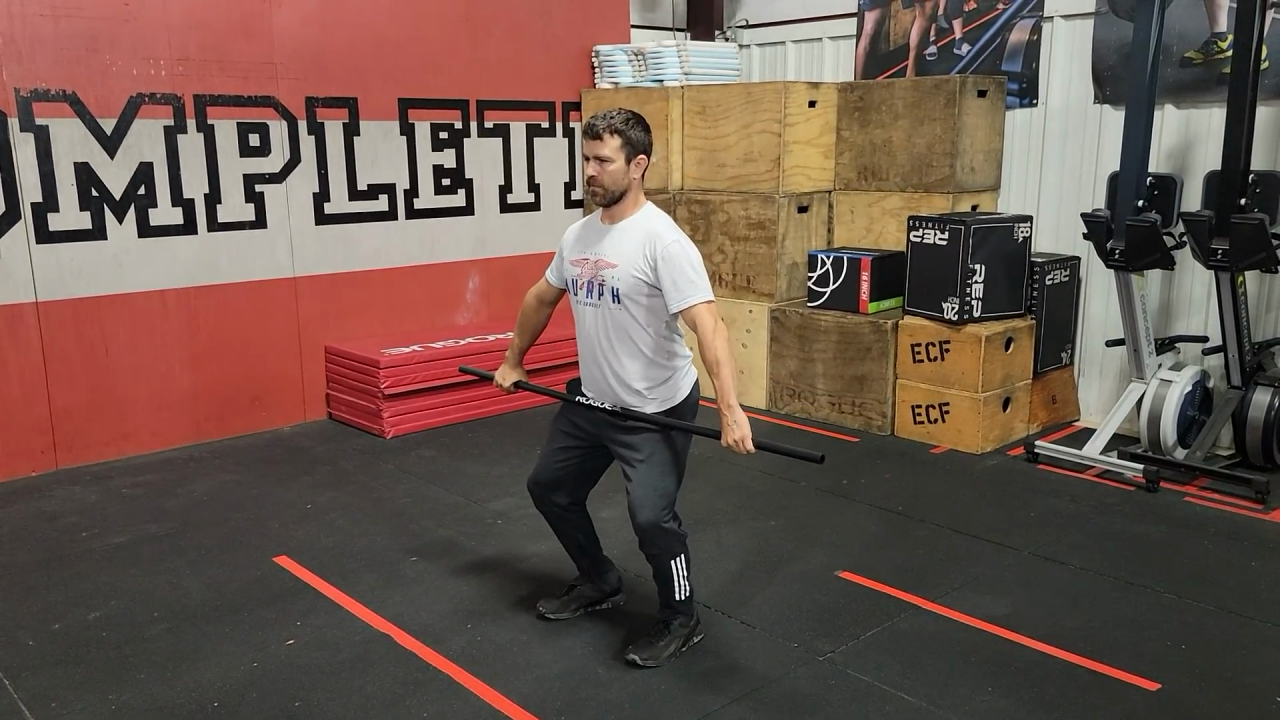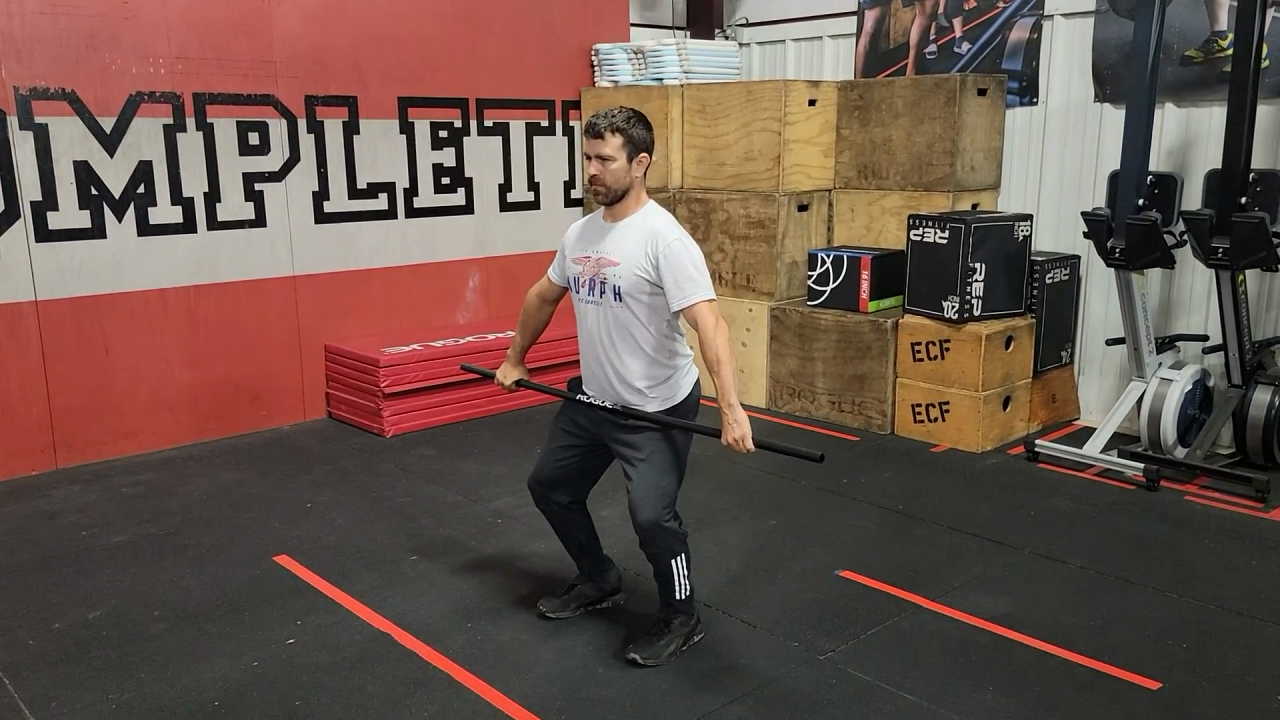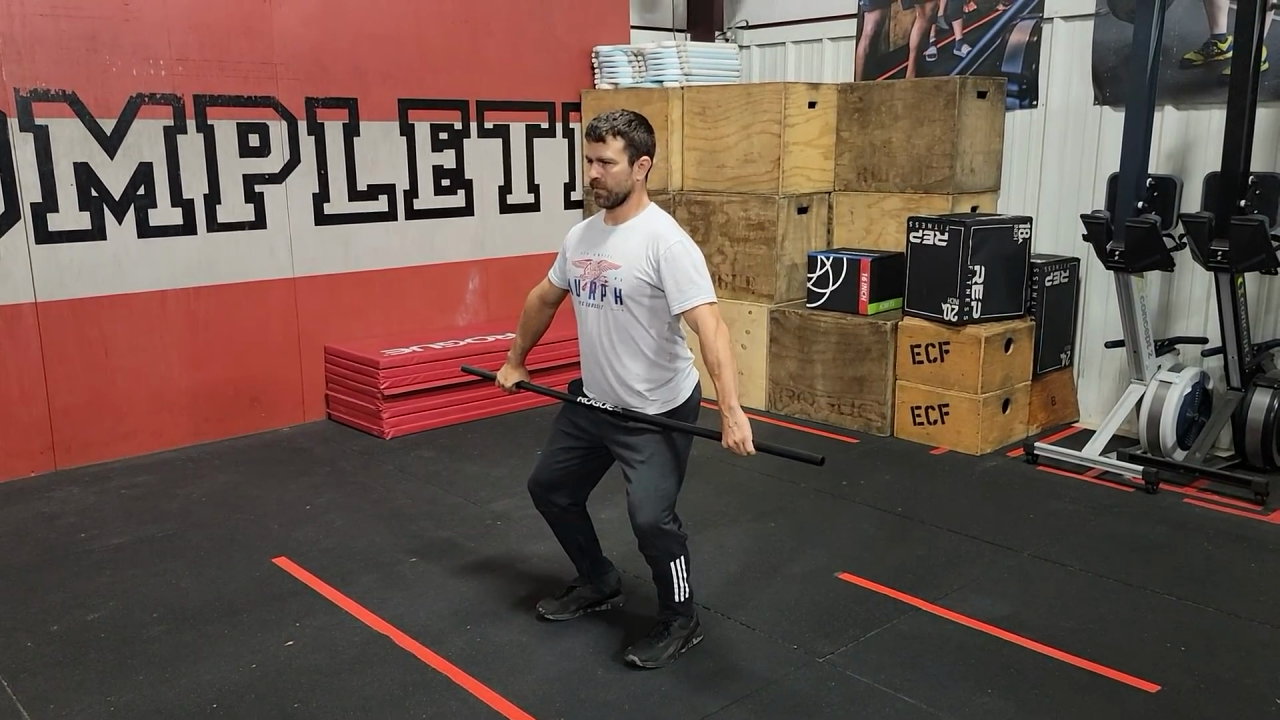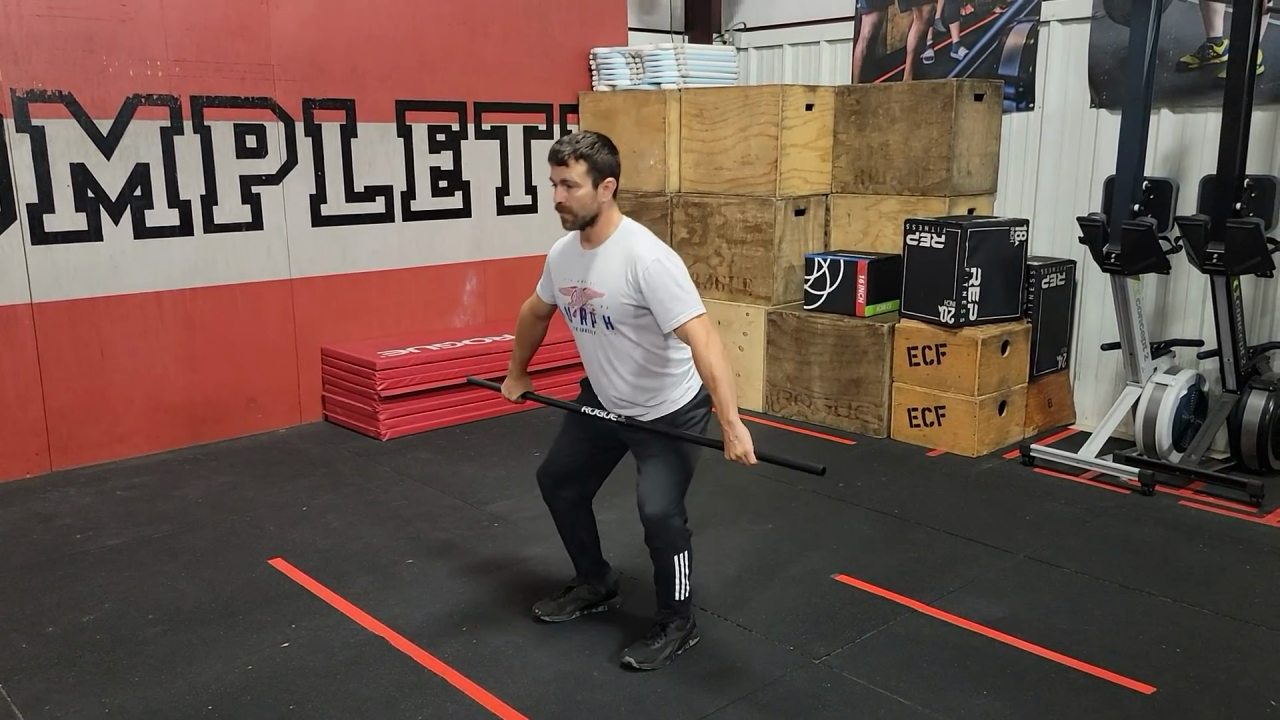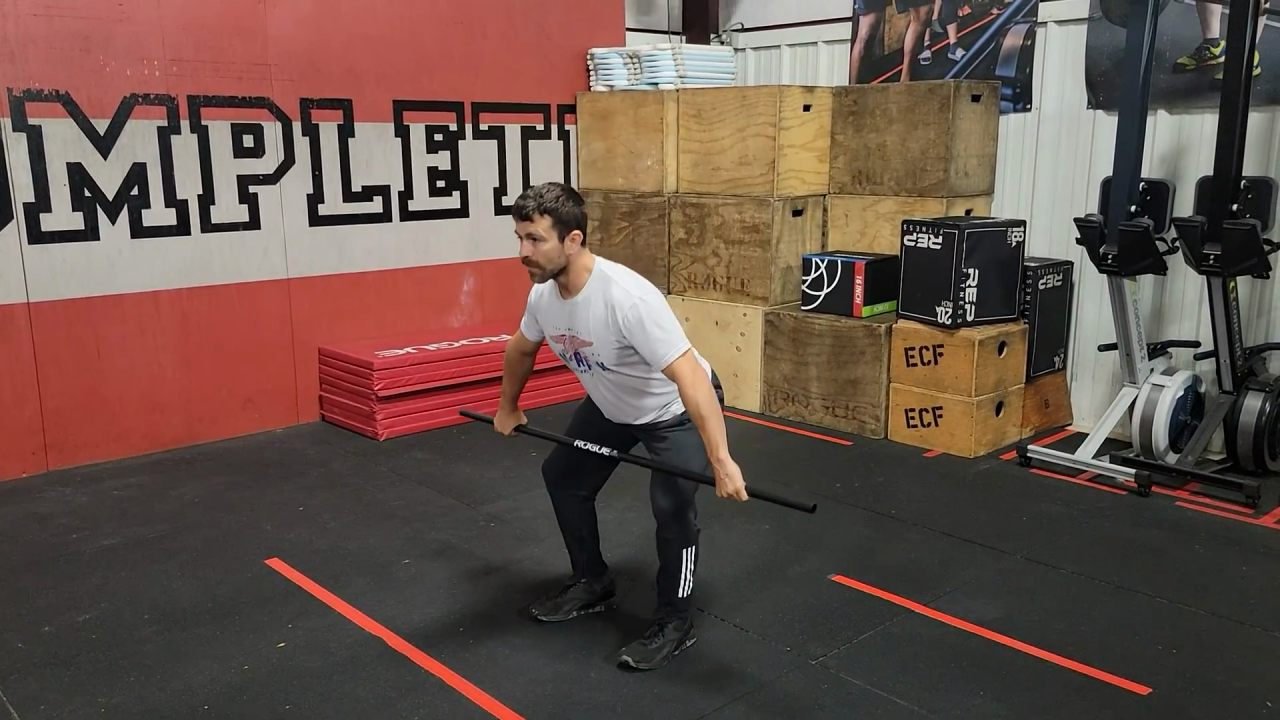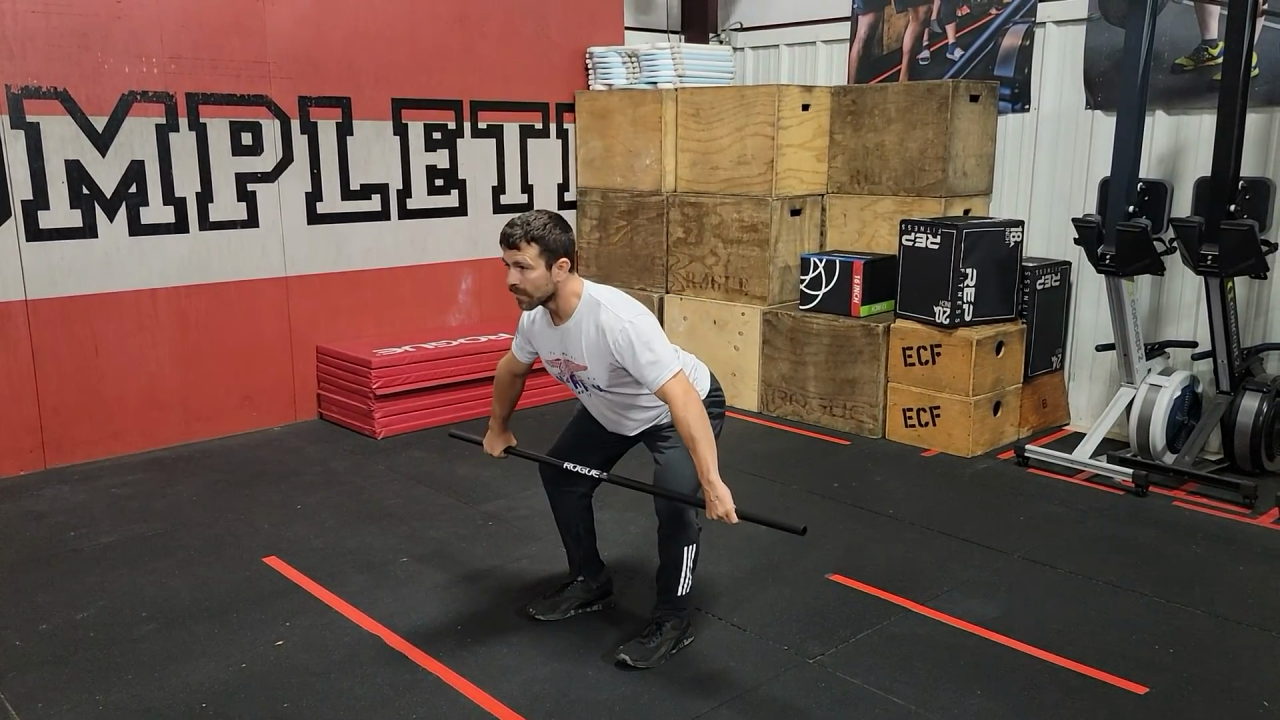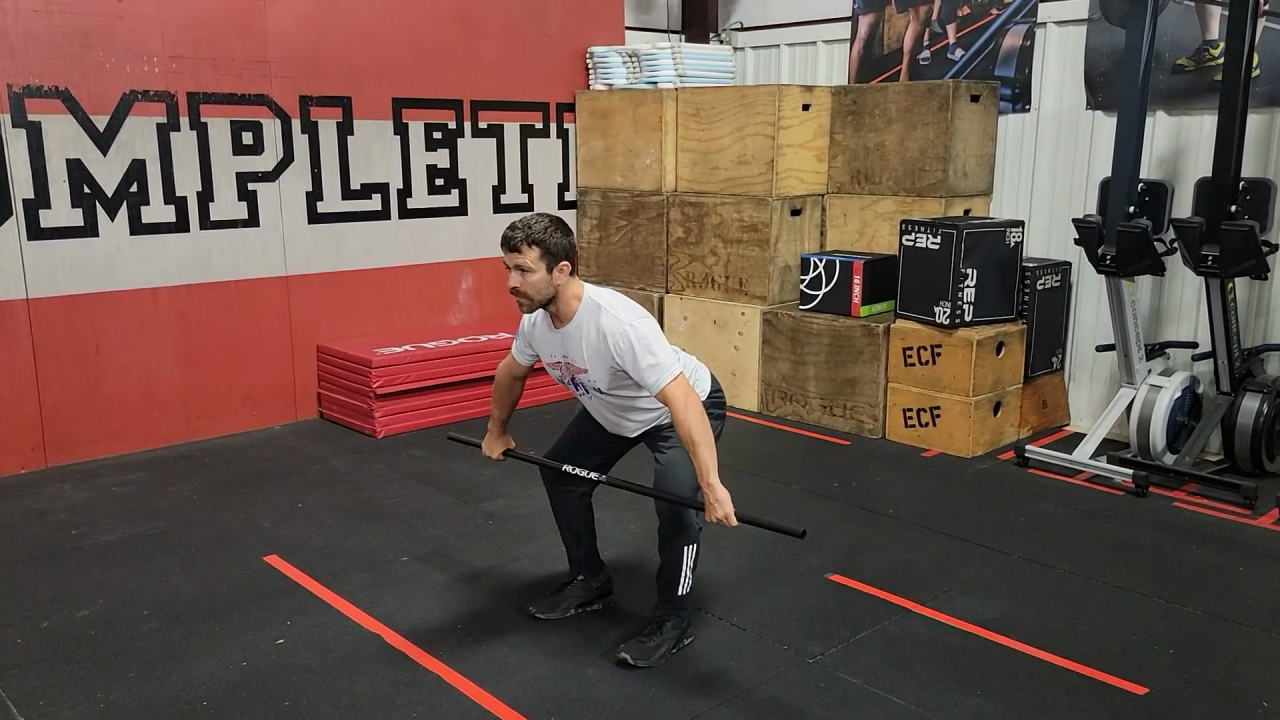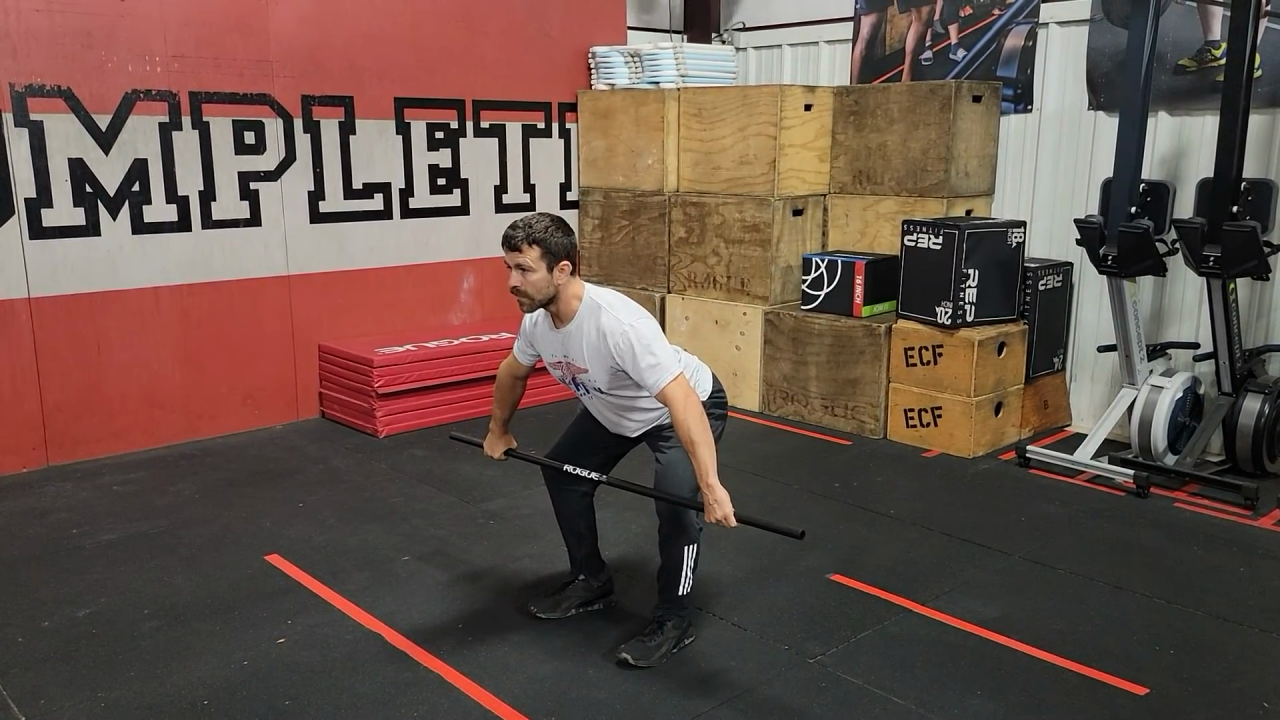
dt=0.4s
person 1, frame 1
left shoulder: (662, 240)
right shoulder: (577, 235)
left elbow: (706, 323)
right elbow: (540, 298)
left wrist: (729, 409)
right wrist: (512, 360)
left hip: (655, 410)
right hip: (591, 399)
left knee: (651, 516)
right knee: (549, 487)
left ankle: (680, 620)
right ankle: (598, 582)
person 1, frame 2
left shoulder: (664, 238)
right shoulder: (580, 233)
left elbow: (707, 322)
right elbow: (543, 296)
left wrist: (731, 408)
right wrist: (515, 359)
left hip: (657, 409)
right hip: (592, 398)
left knee: (652, 515)
right knee: (549, 485)
left ankle: (680, 619)
right ankle: (599, 581)
person 1, frame 3
left shoulder: (666, 241)
right shoulder: (581, 236)
left elbow: (709, 325)
right elbow: (544, 298)
left wrist: (731, 411)
right wrist: (515, 361)
left hip: (657, 412)
right hip: (592, 402)
left knee: (650, 517)
right knee: (549, 488)
left ankle: (680, 621)
right ankle: (598, 584)
person 1, frame 4
left shoulder: (646, 257)
right shoulder: (562, 253)
left elbow: (702, 339)
right elbow: (535, 313)
left wrist: (730, 423)
right wrist: (517, 373)
left hip: (670, 409)
right hip: (603, 401)
left knee: (659, 510)
right knee: (558, 480)
left ankle: (676, 623)
right ankle: (595, 584)
person 1, frame 5
left shoulder: (626, 297)
right shoulder: (543, 295)
left elbow: (690, 377)
right elbow: (521, 348)
left wrist: (720, 460)
right wrist: (507, 406)
left hip: (676, 409)
right hip: (612, 405)
left knee: (672, 503)
right knee: (563, 475)
left ankle: (674, 621)
right ankle: (591, 583)
person 1, frame 6
left shoulder: (617, 319)
right shoulder: (534, 318)
left elbow: (682, 399)
right elbow: (511, 370)
left wrist: (711, 483)
right wrist: (498, 428)
left hip: (683, 406)
left knee: (675, 498)
right knee: (561, 474)
left ankle: (672, 619)
right ankle: (589, 582)
person 1, frame 7
left shoulder: (618, 322)
right shoulder: (534, 321)
left elbow: (683, 401)
right elbow: (511, 373)
left wrist: (711, 485)
right wrist: (496, 431)
left hip: (685, 407)
left knee: (675, 498)
right knee: (561, 473)
left ankle: (672, 619)
right ankle: (589, 581)
person 1, frame 8
left shoulder: (618, 322)
right shoulder: (536, 320)
left elbow: (682, 401)
right elbow: (513, 372)
left wrist: (710, 486)
right wrist: (498, 430)
left hip: (687, 405)
left knee: (675, 498)
right knee: (562, 473)
left ankle: (673, 619)
right ankle: (590, 581)
